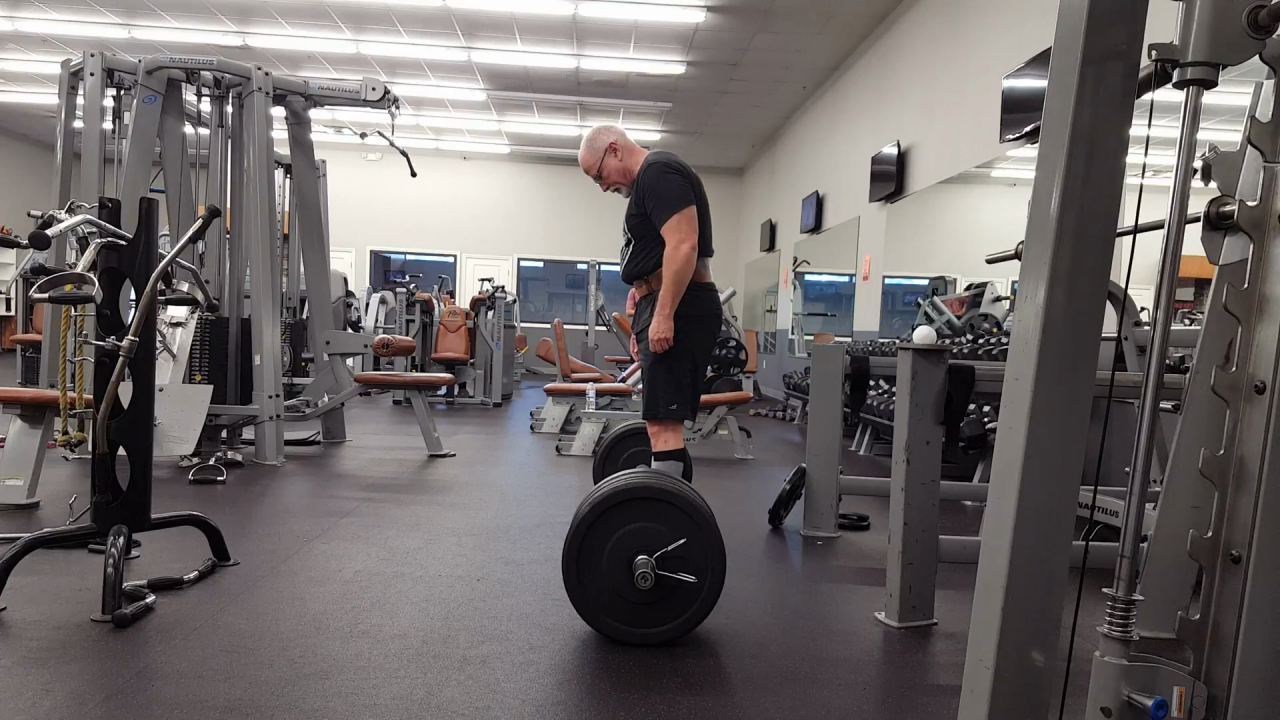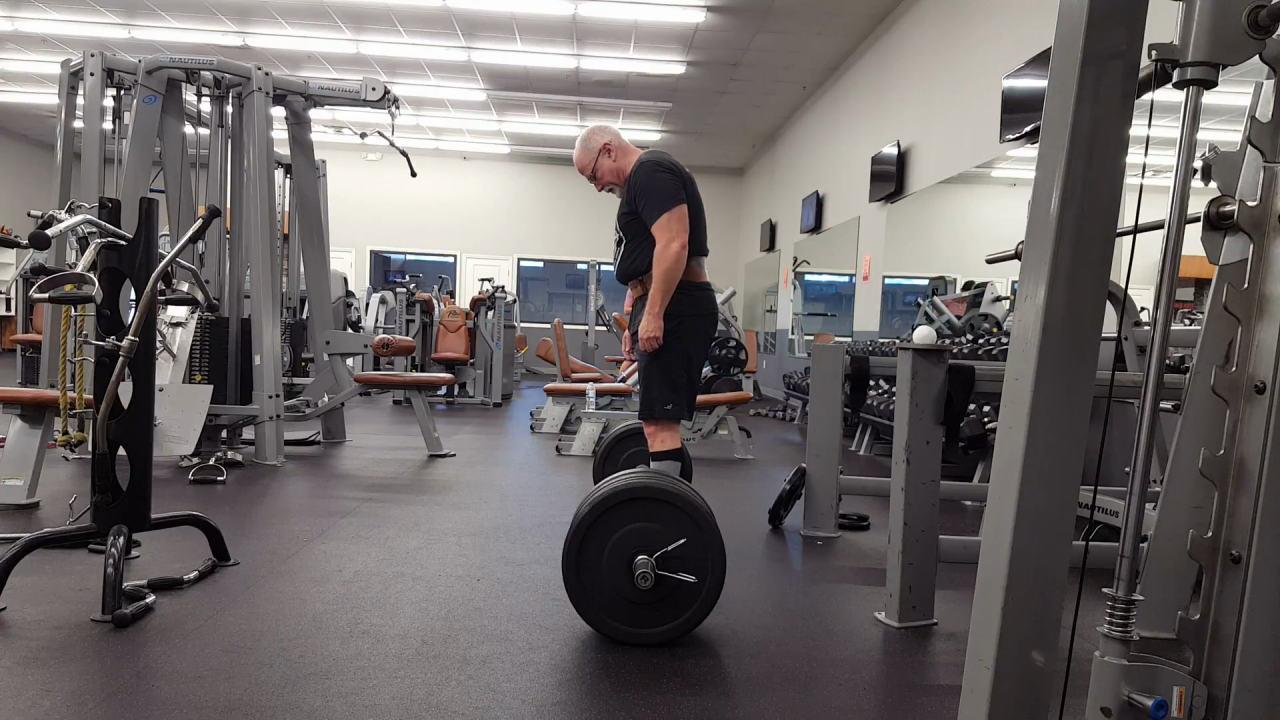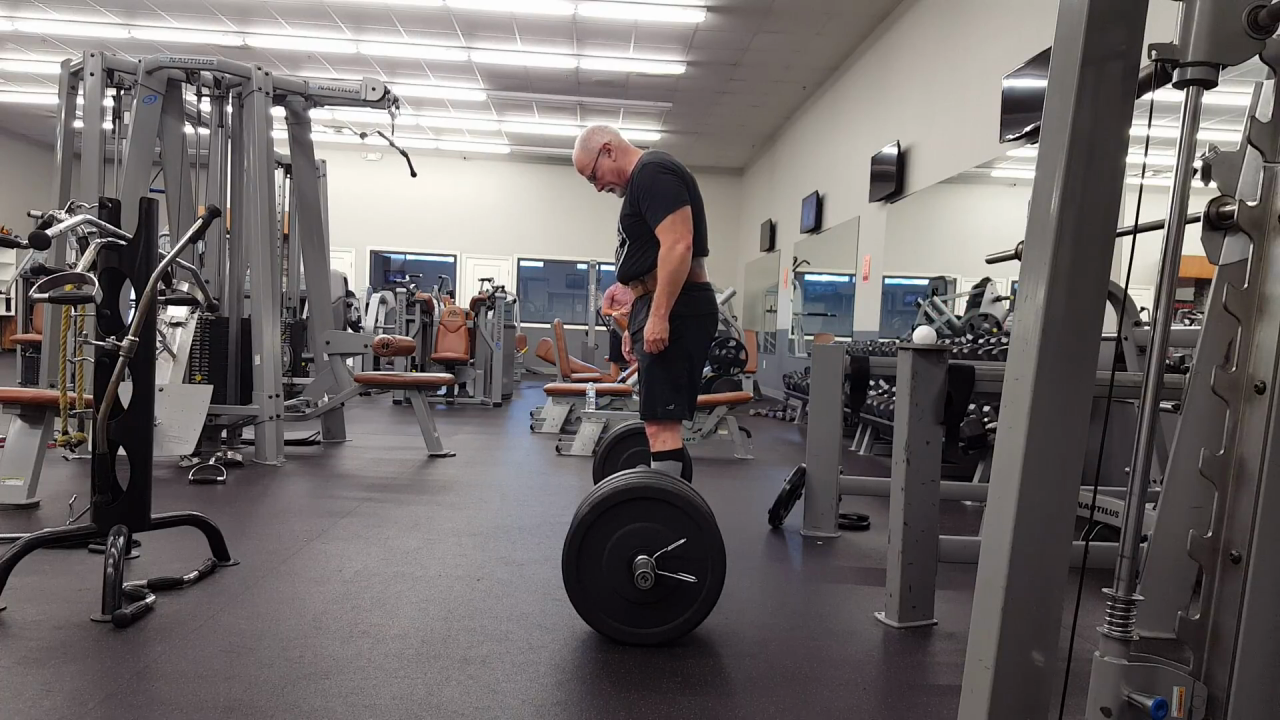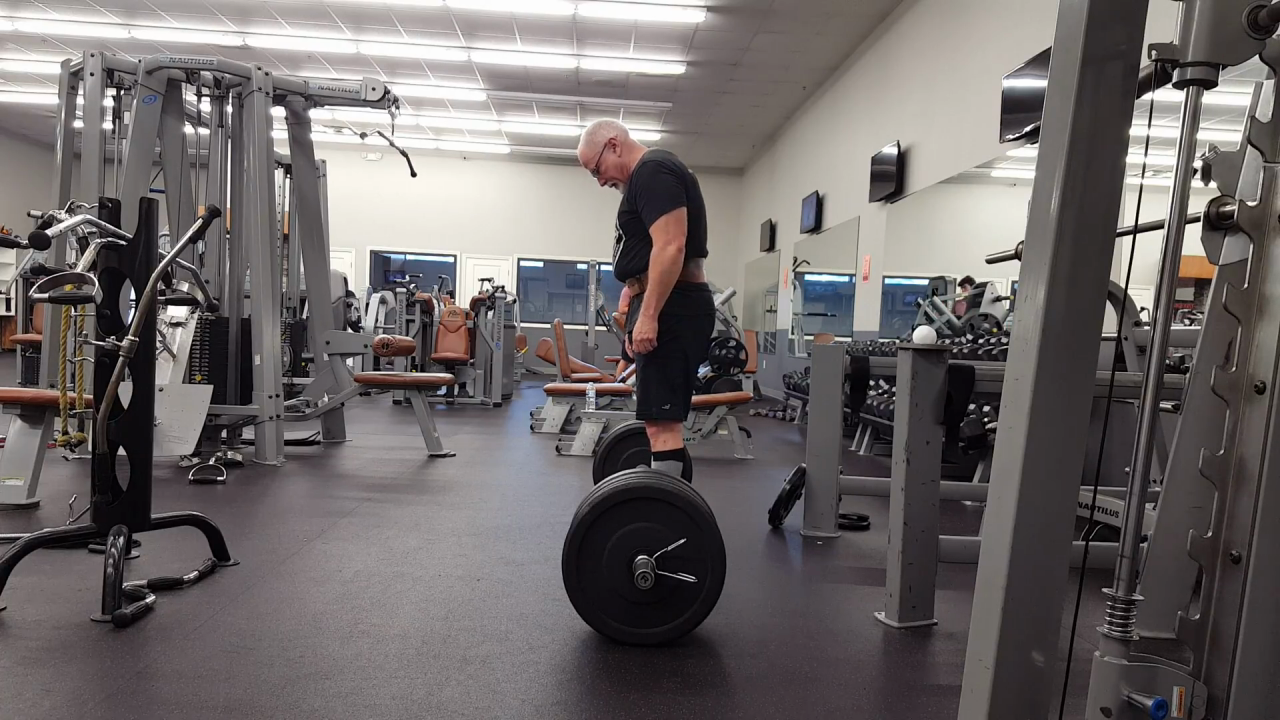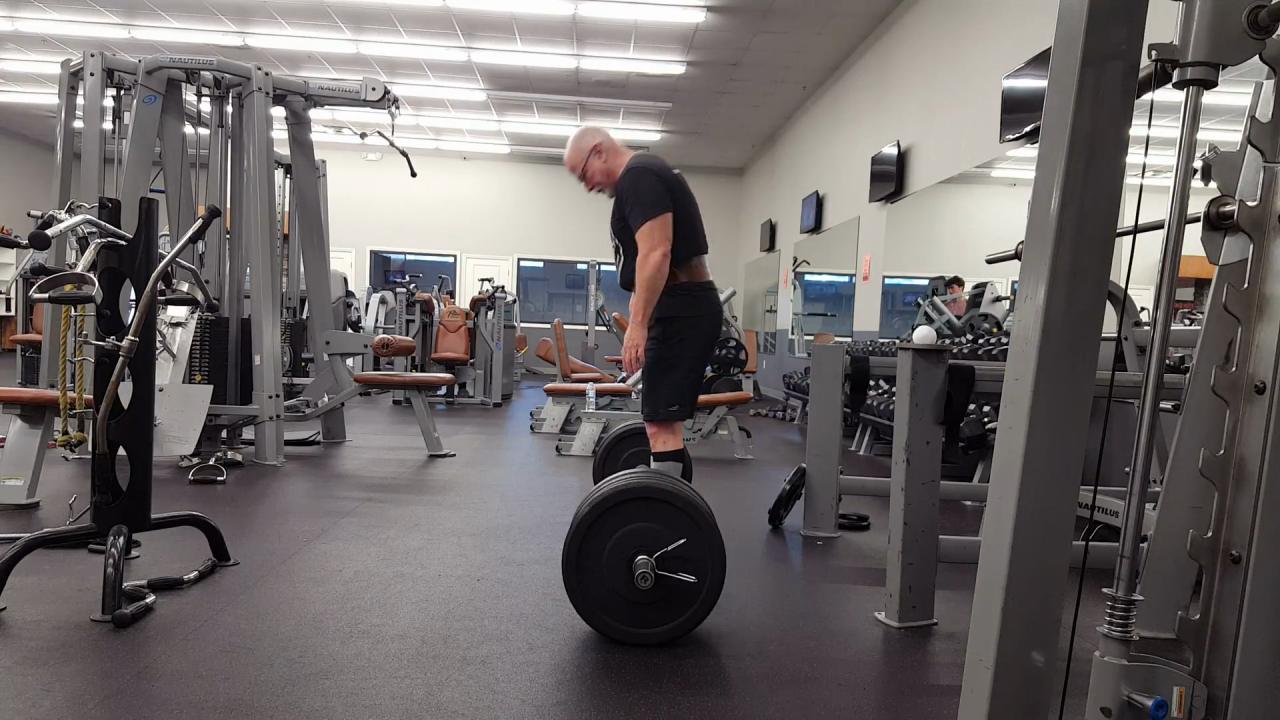
dt=1s
person 1, frame 1
left shoulder: (659, 173)
right shoulder: (648, 182)
left elbow: (684, 245)
left wrist: (663, 315)
right wrist: (644, 319)
left hip: (677, 310)
right hip: (665, 310)
left knee: (662, 423)
right knee: (661, 422)
person 1, frame 2
left shoulder: (651, 172)
right shoulder: (644, 180)
left elbow: (674, 243)
left wrist: (653, 313)
right wrist: (638, 319)
left hip: (674, 310)
right hip: (666, 310)
left knee: (659, 423)
right knee: (658, 421)
person 1, frame 3
left shoulder: (653, 173)
right shoulder: (645, 180)
left elbow: (679, 245)
left wrist: (659, 316)
right wrist: (638, 322)
left hip: (673, 311)
right hip: (662, 311)
left knee: (661, 421)
right knee: (659, 420)
person 1, frame 4
left shoulder: (653, 171)
right shoulder: (651, 175)
left elbow: (671, 246)
left wrist: (648, 316)
right wrist: (642, 315)
left hip: (671, 310)
right hip: (671, 309)
left knee: (660, 421)
right knee: (661, 420)
person 1, frame 5
left shoulder: (639, 177)
right shoulder: (644, 178)
left elbow: (656, 253)
left wrist: (637, 325)
right wrist: (643, 320)
left hip: (680, 310)
right hip: (682, 308)
left knee: (662, 422)
right knee: (662, 421)
